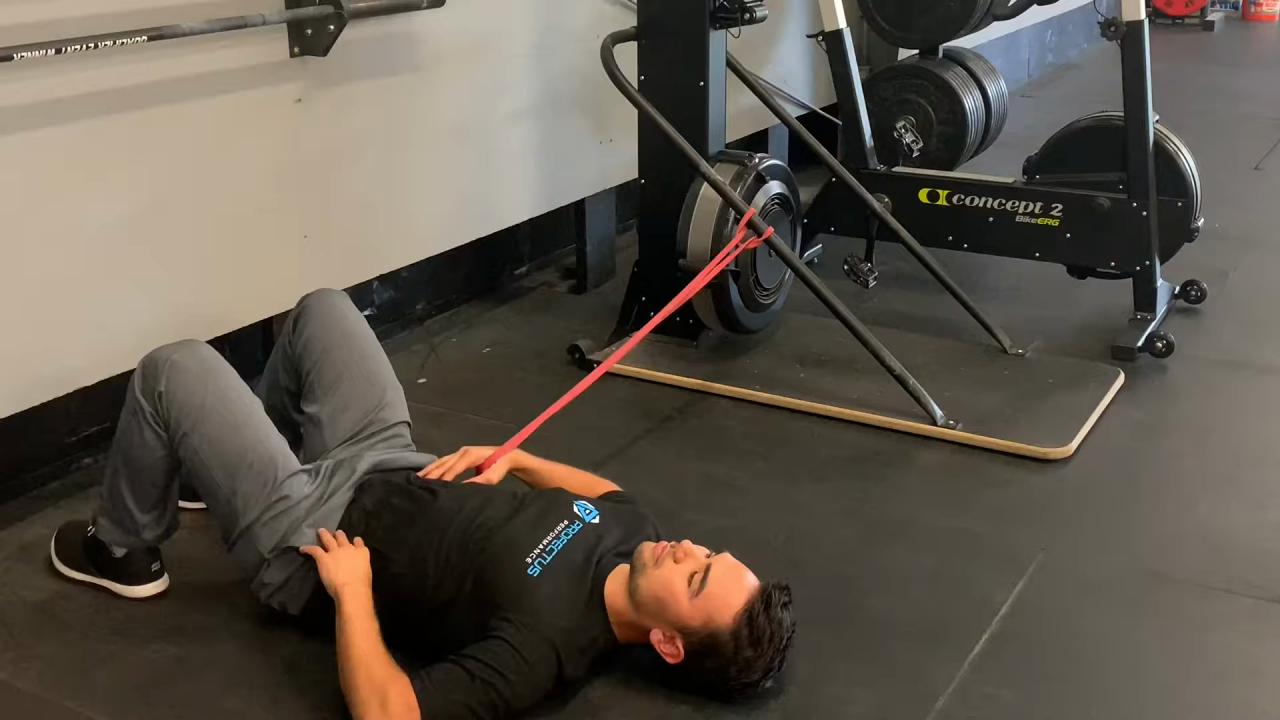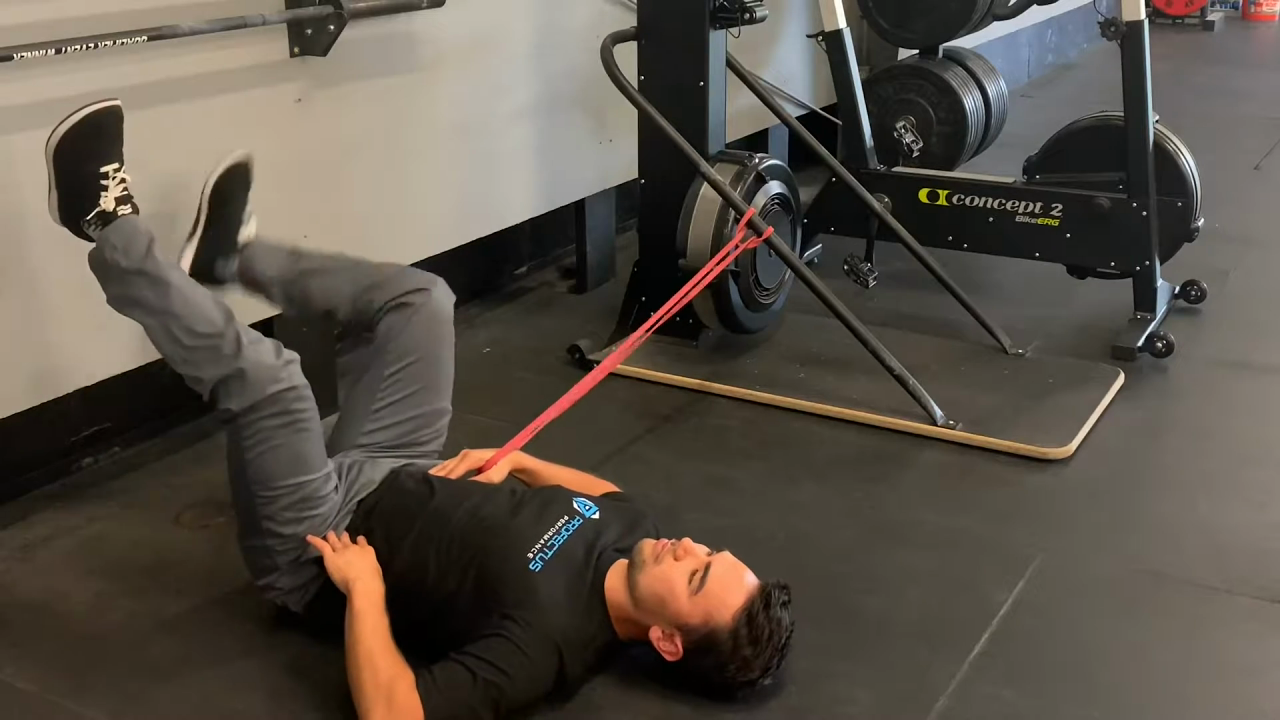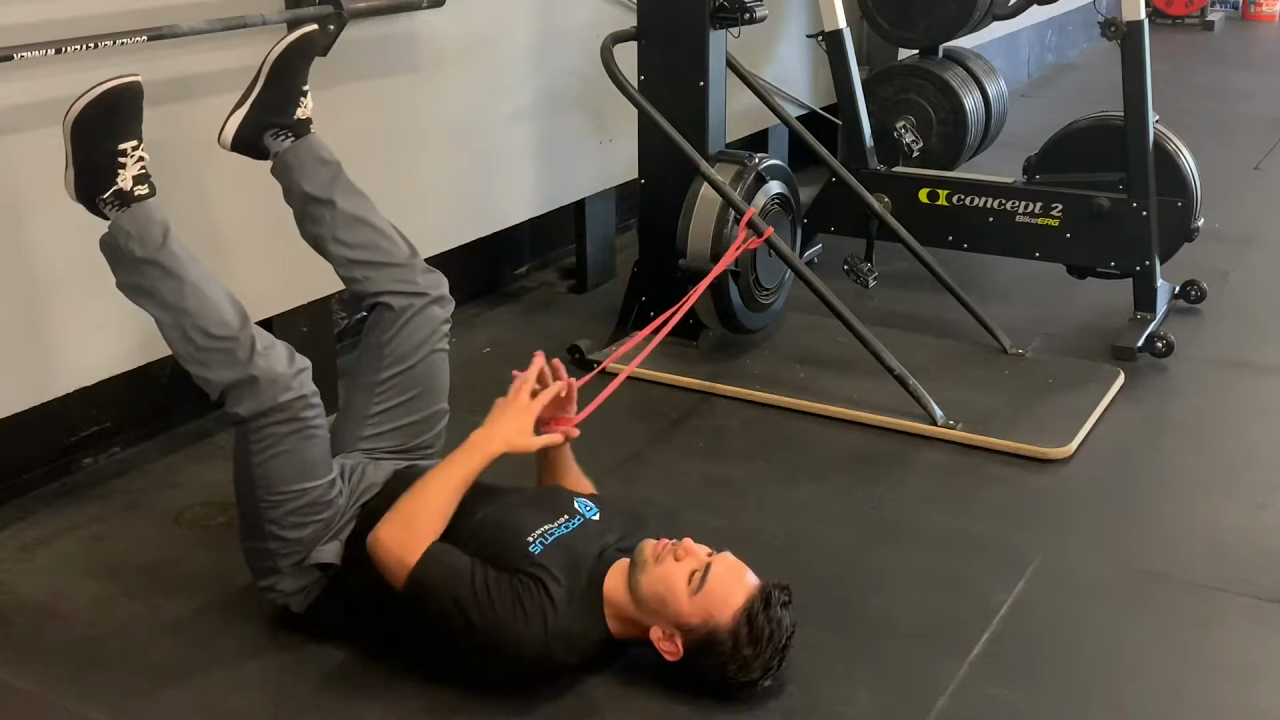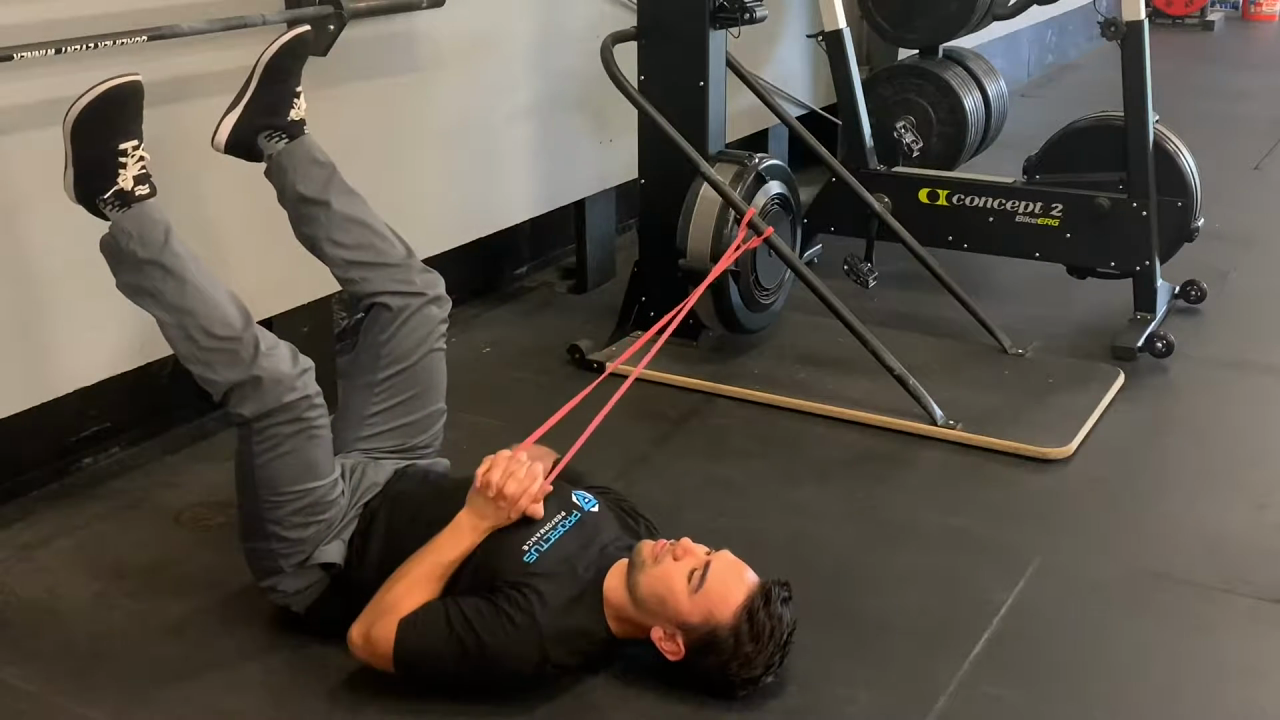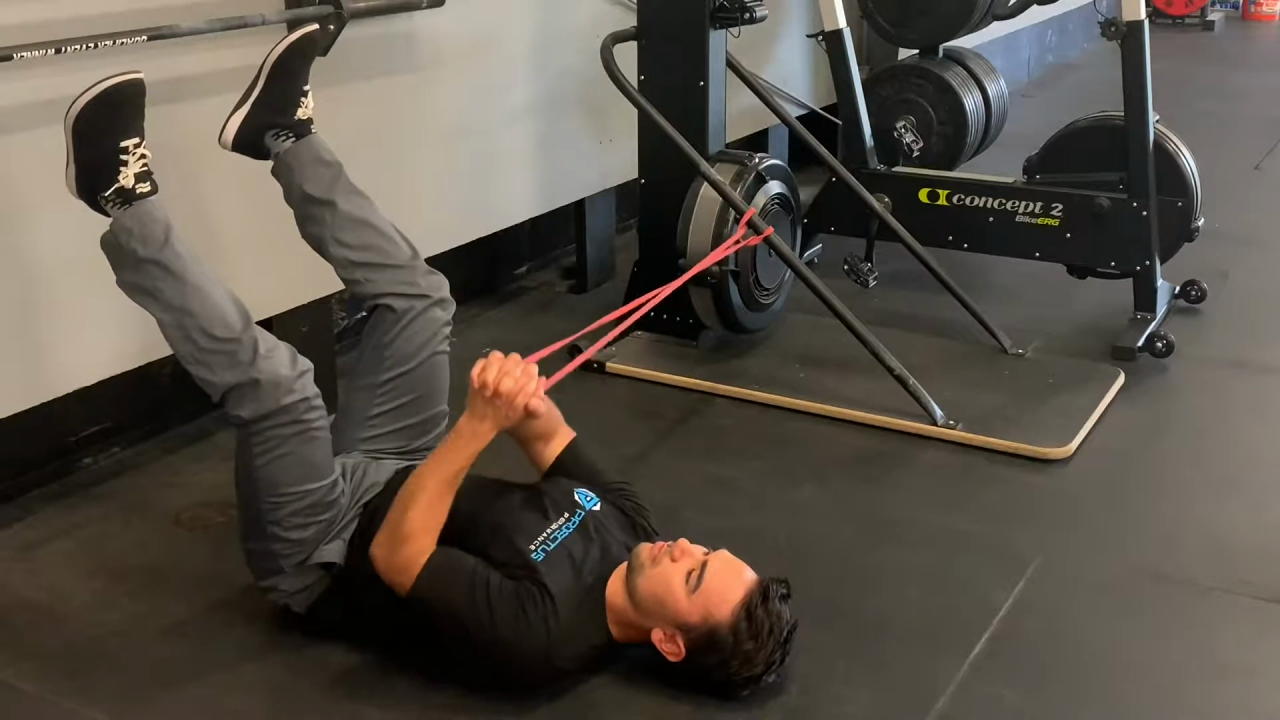
dt=1s
person 1, frame 1
left shoulder: (544, 640)
right shoulder: (628, 536)
right elbow: (599, 485)
left wrist: (352, 590)
right wrist: (510, 458)
left hip: (309, 538)
right hip: (390, 474)
left knee: (176, 372)
right knee: (322, 308)
left ankle: (123, 547)
right ankle: (266, 435)
person 1, frame 2
left shoulder: (552, 638)
right shoulder: (630, 537)
right elbow: (605, 488)
left wrist: (366, 587)
right wrist: (519, 461)
left hip: (322, 545)
right hip: (391, 482)
left knee: (263, 375)
right knee: (419, 296)
left ankle: (109, 224)
right ankle: (234, 253)
person 1, frame 3
left shoulder: (544, 629)
right shoulder: (624, 542)
left elbow: (392, 548)
left wrist: (491, 437)
right wrist: (553, 437)
left hip: (319, 554)
right hip: (381, 478)
left knee: (270, 375)
right knee: (416, 294)
left ankle: (124, 204)
right ankle: (283, 135)
person 1, frame 4
left shoulder: (544, 633)
right shoulder: (624, 529)
left elbow: (373, 637)
right elbow: (543, 458)
left wrist: (476, 520)
right wrist: (518, 469)
left hip: (320, 552)
right hip: (393, 477)
left knee: (276, 377)
right knee: (412, 293)
left ankle: (125, 205)
right ankle: (276, 137)
person 1, frame 5
left shoulder: (544, 636)
right shoulder: (623, 525)
left elbow: (395, 557)
right elbow: (548, 435)
left wrist: (477, 420)
right wrist: (519, 401)
left hip: (321, 554)
right hip: (384, 476)
left knee: (272, 378)
right knee: (416, 295)
left ankle: (126, 201)
right ankle: (283, 135)
